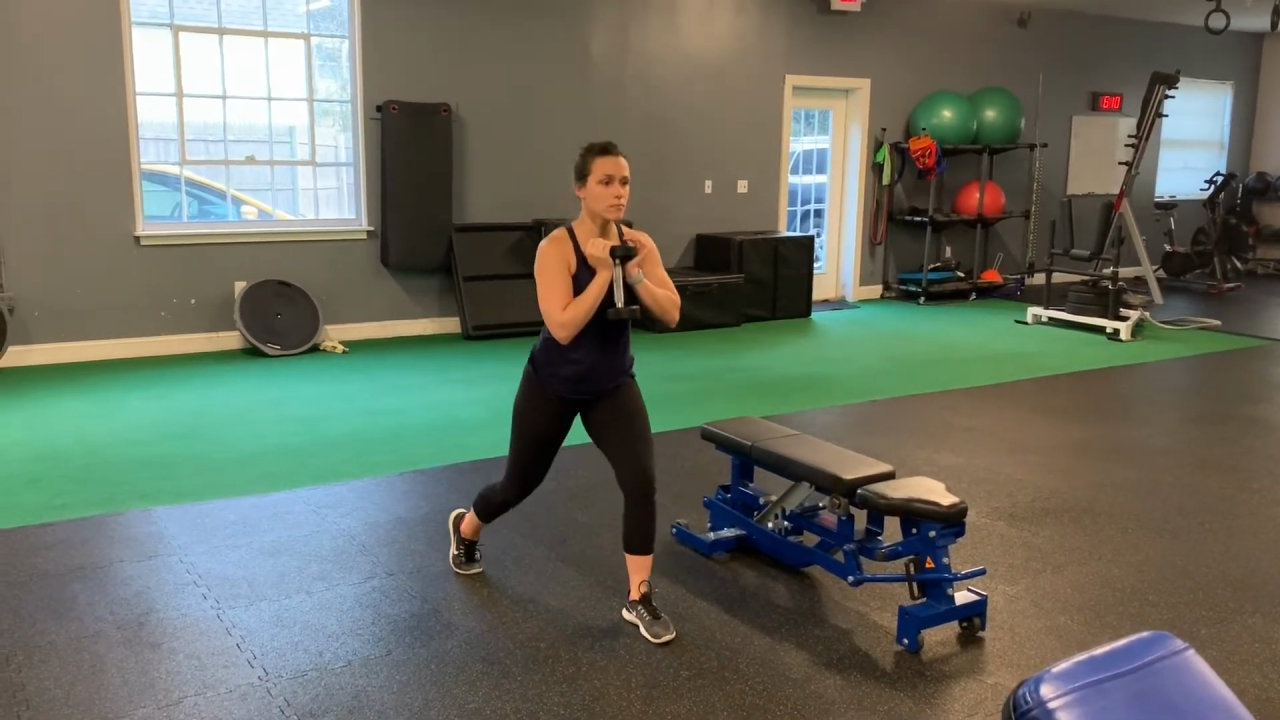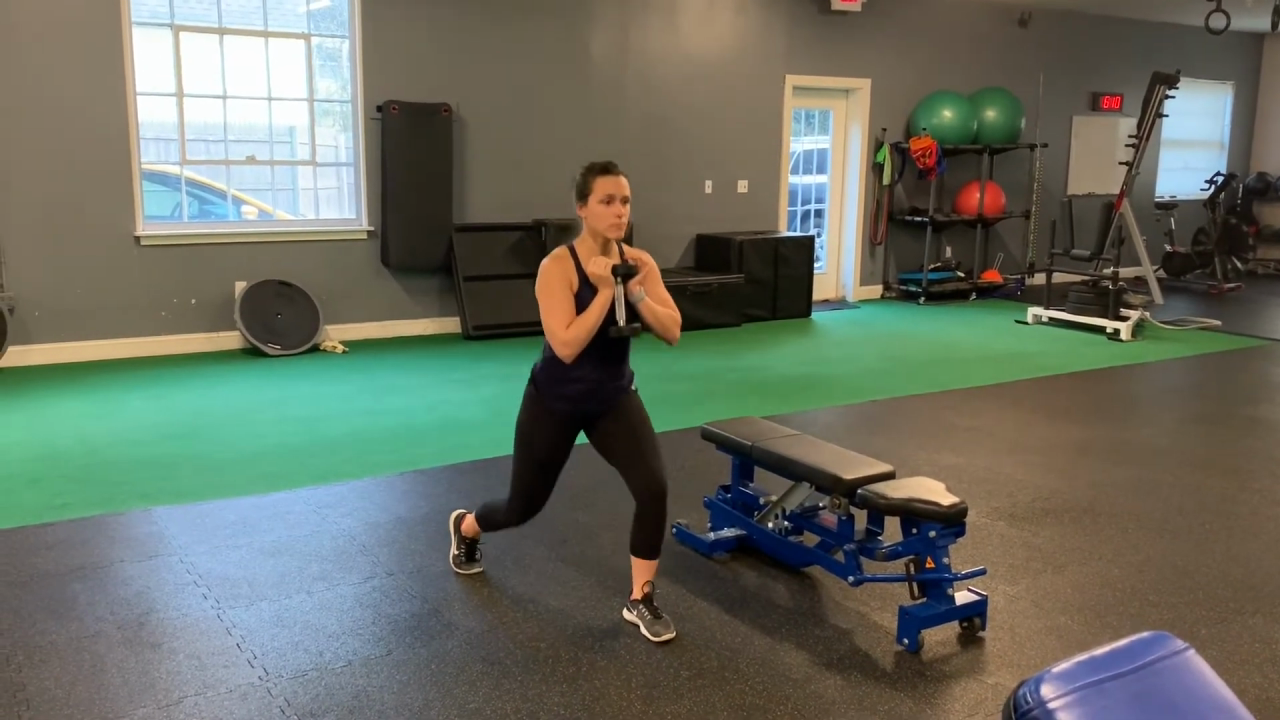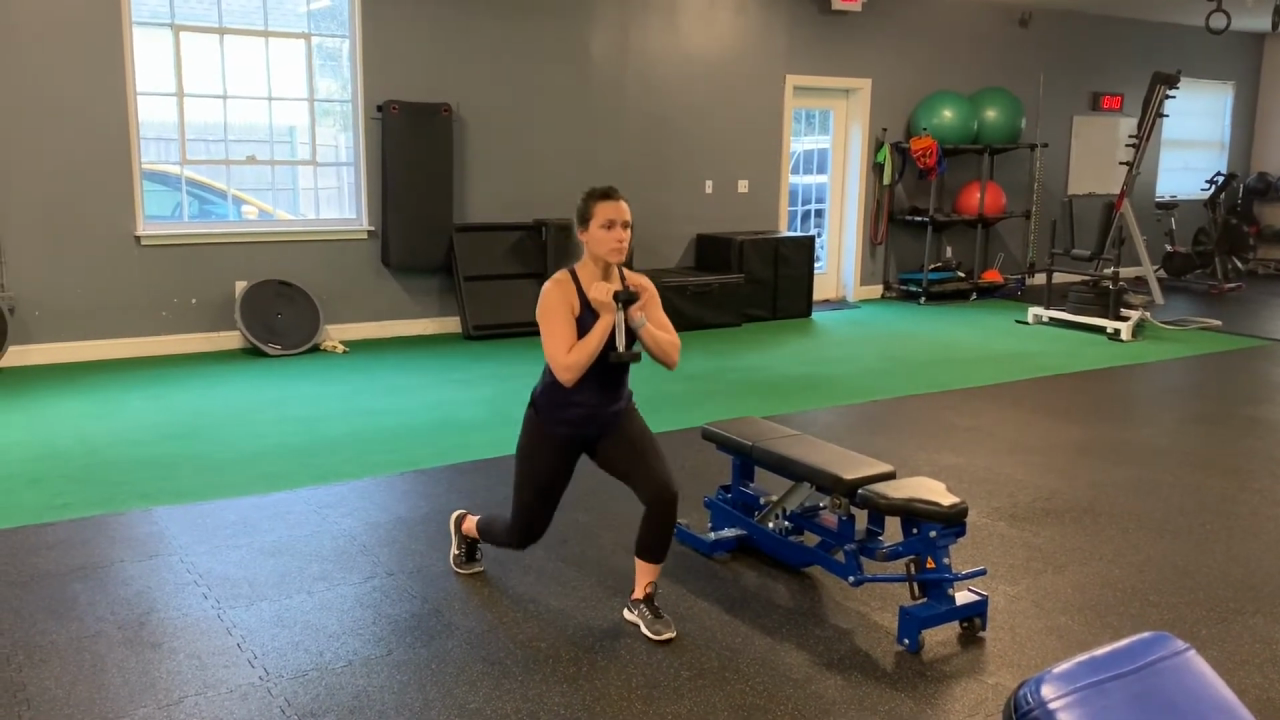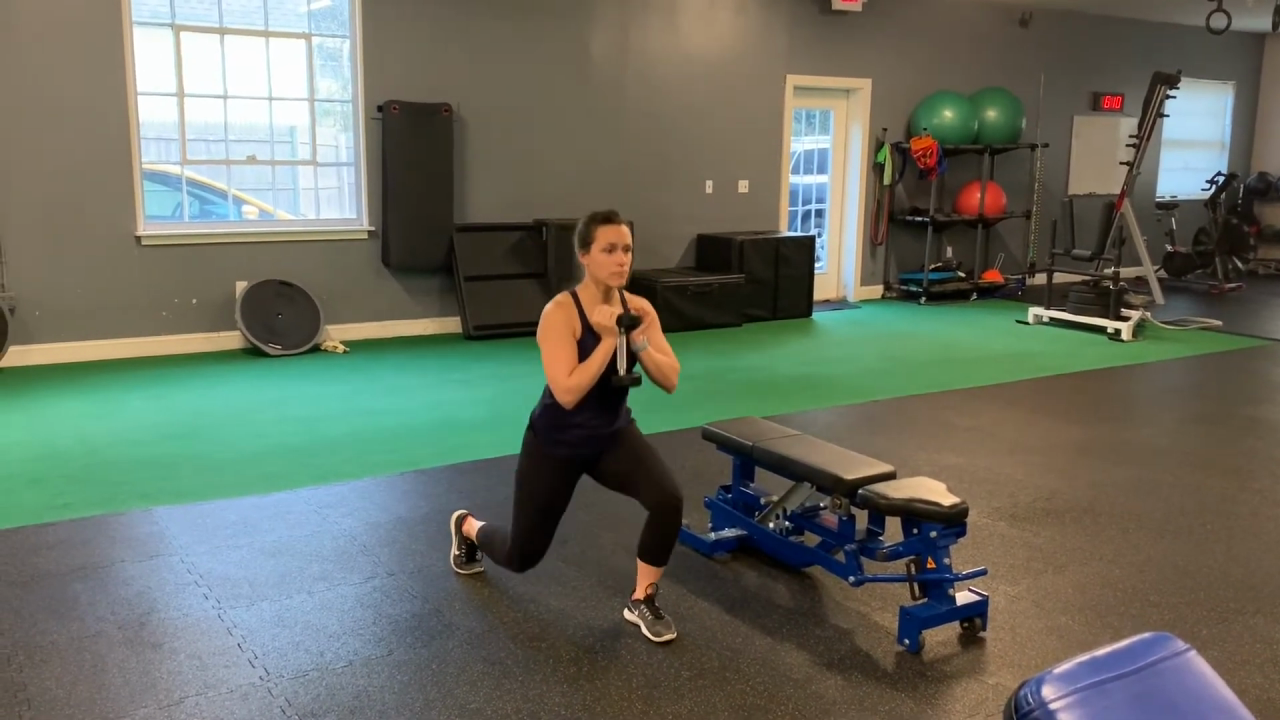
dt=0.1s
person 1, frame 1
left shoulder: (640, 244)
right shoulder: (557, 246)
left elbow: (671, 315)
right elbow: (562, 327)
left wrist: (634, 274)
right wrist: (603, 273)
left hip: (613, 385)
right hip: (553, 385)
left knee: (640, 482)
right knee: (520, 483)
left ankle: (639, 599)
right ankle: (465, 528)
person 1, frame 2
left shoulder: (640, 263)
right shoulder: (558, 266)
left elbow: (673, 332)
right elbow: (566, 346)
left wrist: (635, 291)
right wrist: (604, 291)
left hip: (614, 397)
right hip: (555, 400)
left knee: (653, 488)
right knee: (524, 505)
left ankle: (641, 600)
right ankle: (465, 527)
person 1, frame 3
left shoulder: (640, 286)
right shoulder: (559, 290)
left elbow: (672, 356)
right elbow: (567, 371)
left wrist: (635, 317)
right wrist: (606, 316)
left hip: (614, 417)
right hip: (555, 422)
left knee: (664, 494)
right knee: (525, 530)
left ankle: (642, 600)
right ankle: (466, 526)
person 1, frame 4
left shoulder: (639, 309)
right shoulder: (560, 313)
left elbow: (671, 380)
right elbow: (567, 393)
left wrist: (638, 341)
right wrist: (609, 341)
left hip: (613, 435)
right hip: (556, 443)
left knee: (668, 500)
right knee: (522, 555)
left ankle: (642, 601)
right ankle: (468, 528)
